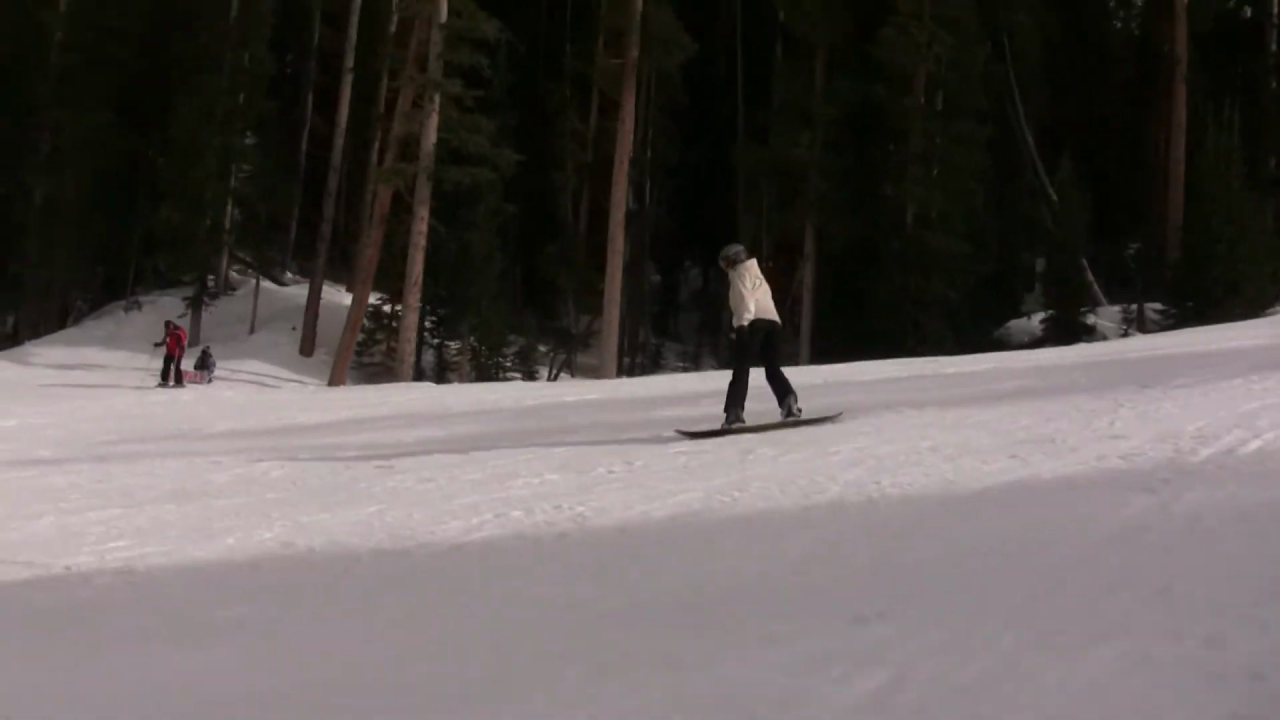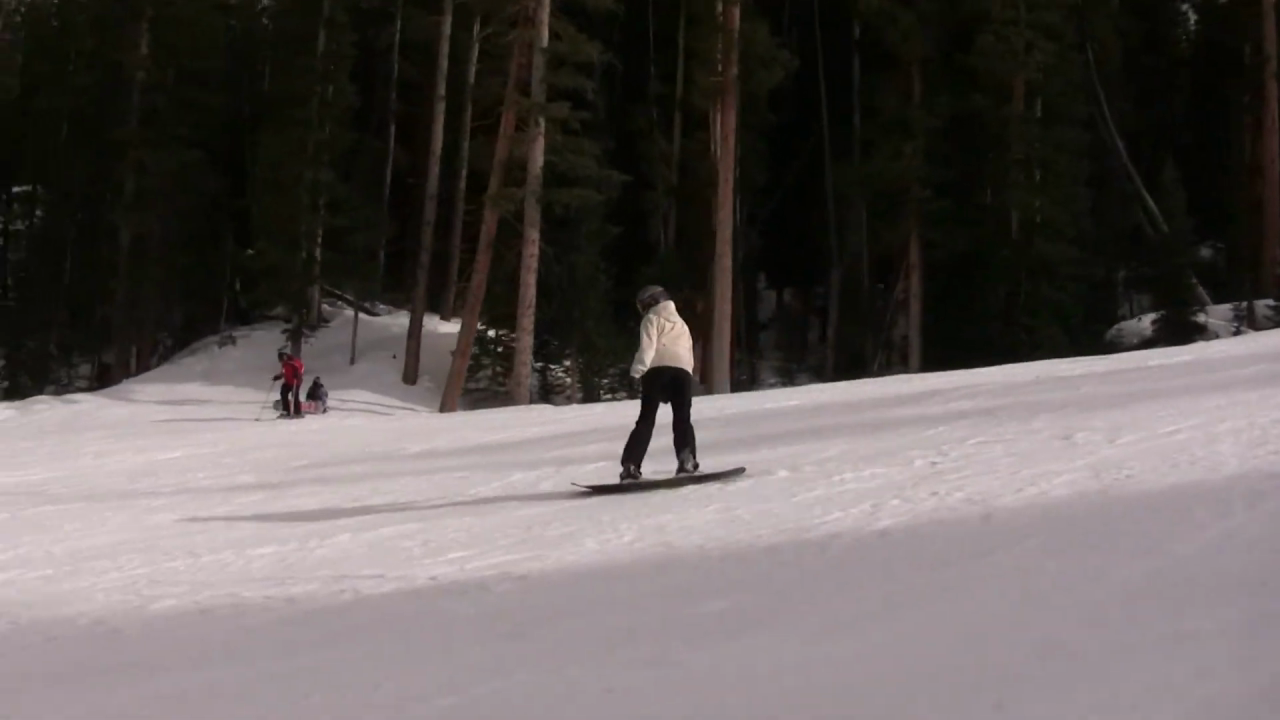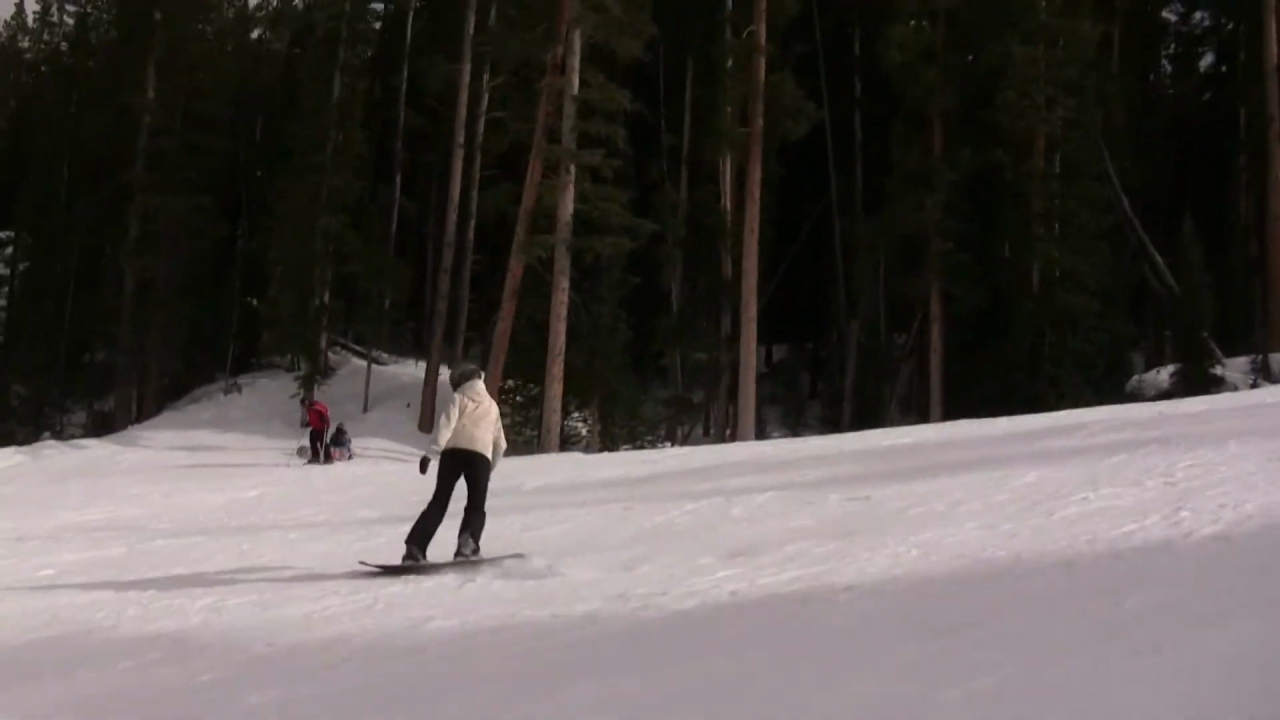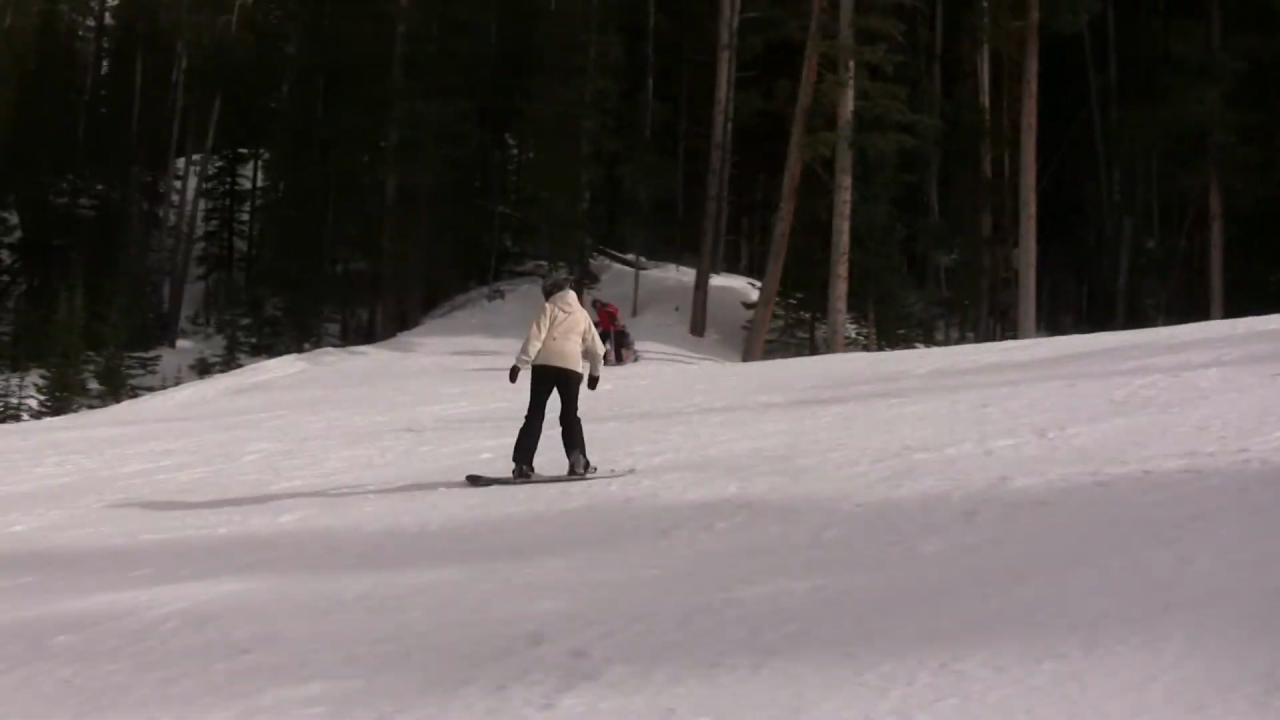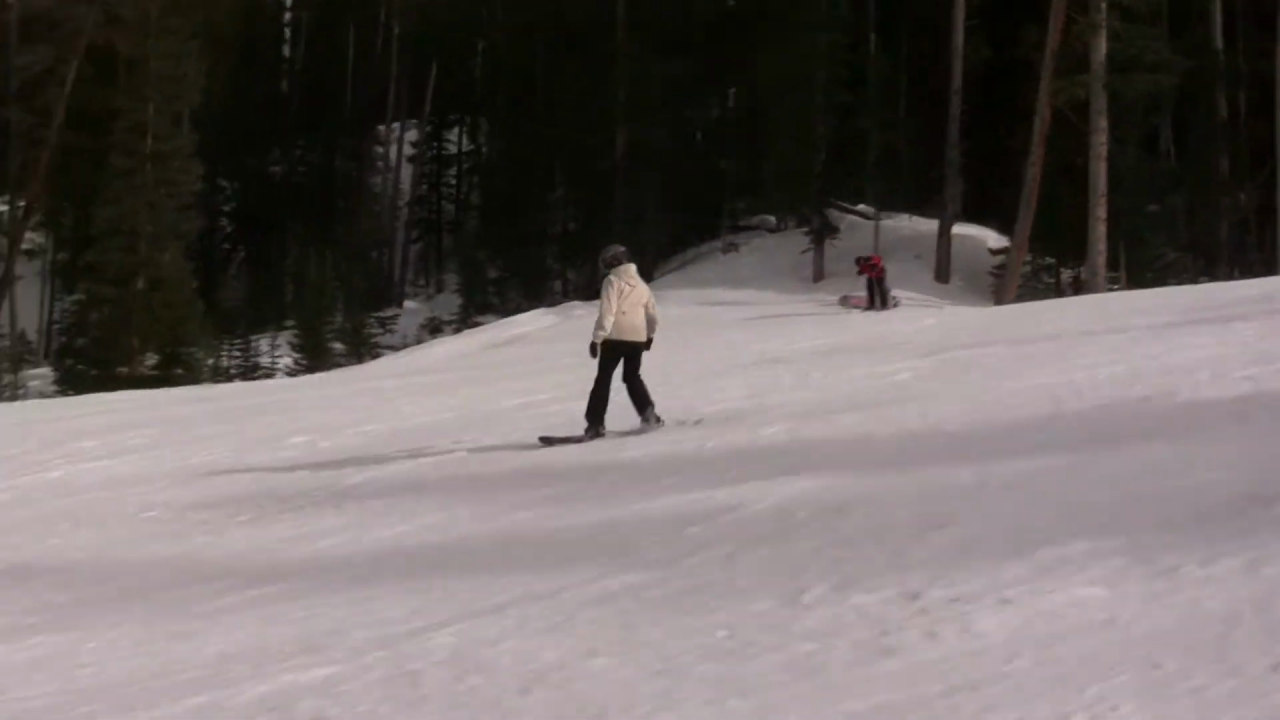
dt=0.5s
person 1, frame 1
left shoulder: (741, 274)
right shoulder: (759, 277)
left elbow: (746, 299)
left wrist: (741, 323)
right wrist: (735, 337)
left hip: (752, 323)
right hip: (773, 323)
left knee: (741, 370)
right knee: (773, 370)
left ankle: (734, 413)
right ankle: (789, 404)
person 1, frame 2
left shoulder: (652, 319)
right shoulder: (681, 323)
left elbow: (647, 348)
right elbow: (690, 360)
left wrist: (635, 373)
right wrist: (670, 392)
left hip: (657, 370)
right hip: (683, 372)
left knee: (645, 420)
right knee: (682, 420)
left ankle: (631, 467)
right ankle: (687, 460)
person 1, frame 3
left shoulder: (459, 398)
right shoulder: (492, 405)
left elbow: (445, 427)
right elbow: (500, 443)
left wrist: (430, 453)
right wrist: (491, 469)
left hip: (454, 451)
right hip: (480, 456)
left knee: (438, 502)
right knee: (476, 507)
left ankle: (414, 548)
right ankle: (467, 544)
person 1, frame 4
left shoulder: (549, 308)
right shoulder: (582, 313)
left elbow: (535, 337)
right elbow: (597, 348)
left wrist: (520, 363)
right wrist: (595, 371)
left hip: (544, 366)
right hip: (571, 368)
left knee: (534, 416)
right knee: (570, 417)
left ankle: (523, 465)
right ankle: (578, 461)
person 1, frame 5
left shoulder: (612, 281)
right shoulder: (641, 284)
left elbow: (607, 312)
right elbow: (653, 315)
left wrist: (597, 338)
right wrist: (649, 334)
left hip: (615, 337)
right hip: (638, 338)
left knee: (603, 380)
right knee: (632, 377)
left ankle: (595, 425)
right ankle: (649, 414)
